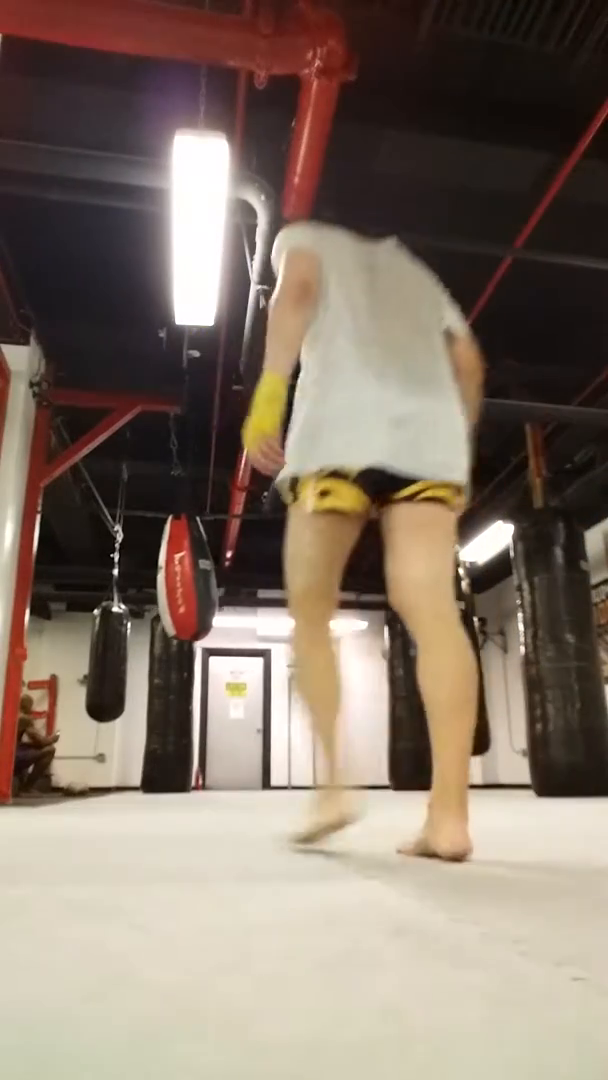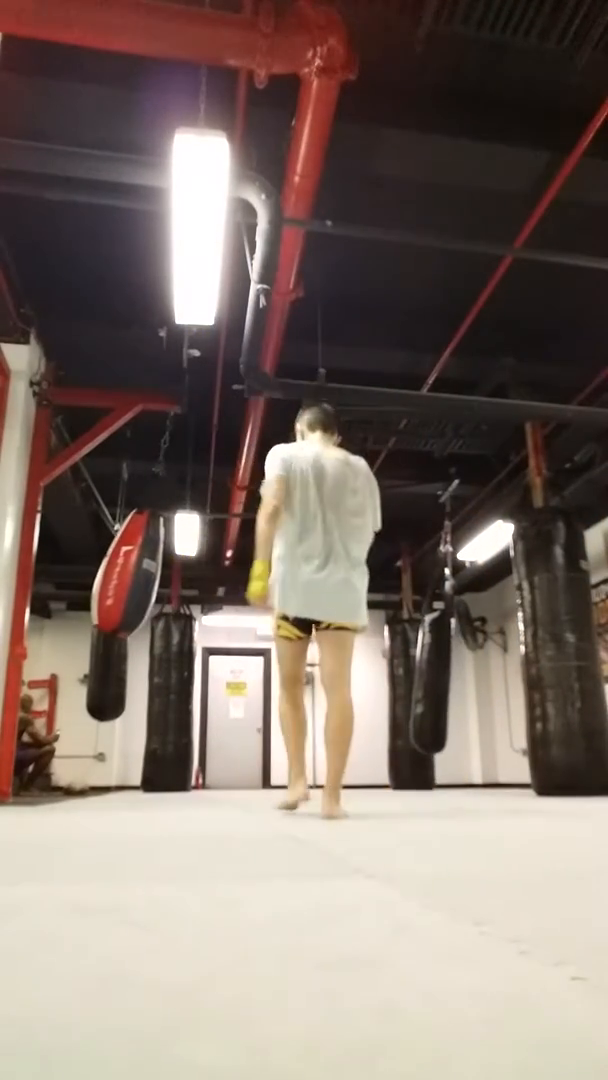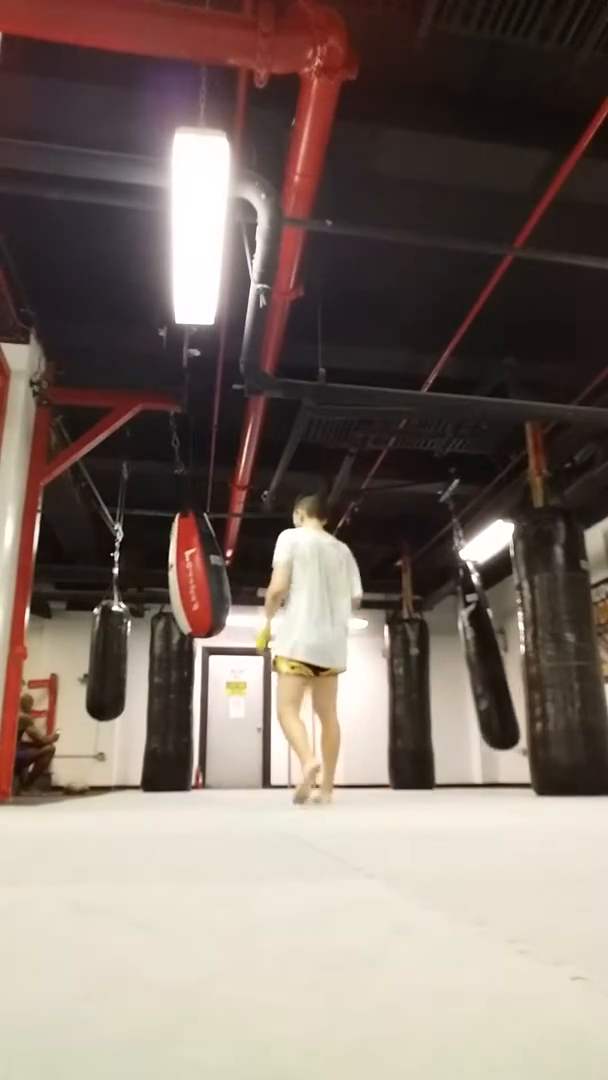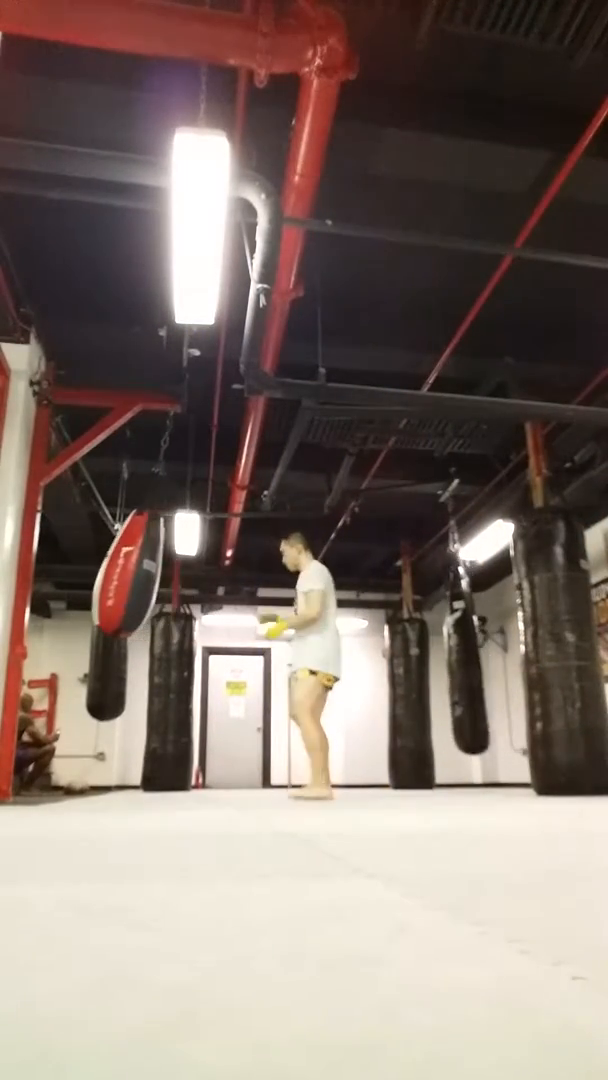
dt=1s
person 1, frame 1
left shoulder: (304, 240)
right shoulder: (413, 270)
left elbow: (296, 295)
right elbow: (467, 364)
left wrist: (269, 392)
right wrist: (459, 440)
left hip: (343, 426)
right hip: (431, 432)
left knee: (310, 607)
right knee: (432, 610)
left ankle: (333, 780)
right ankle: (449, 812)
person 1, frame 2
left shoulder: (284, 454)
right shoulder: (360, 468)
left elbow: (271, 507)
right elbow: (370, 534)
left wrist: (260, 568)
left hip: (295, 585)
right hip: (345, 589)
left knee: (291, 685)
right knee: (337, 690)
left ankle: (297, 779)
right ankle: (332, 795)
person 1, frame 3
left shoulder: (291, 537)
right shoulder: (343, 550)
left elbow: (278, 587)
right elbow: (355, 599)
left wrist: (266, 624)
left hip: (298, 637)
right hip: (332, 640)
left knee: (287, 707)
right knee: (327, 712)
left ankle: (308, 761)
right ankle: (326, 788)
person 1, frame 4
left shoulder: (314, 571)
right shoulder: (311, 575)
left elbow: (313, 613)
left wrist: (284, 625)
right wrist: (283, 621)
left hip: (318, 656)
right hip: (310, 656)
left knee: (302, 711)
right knee: (309, 717)
left ankle: (320, 783)
right ankle: (321, 784)
